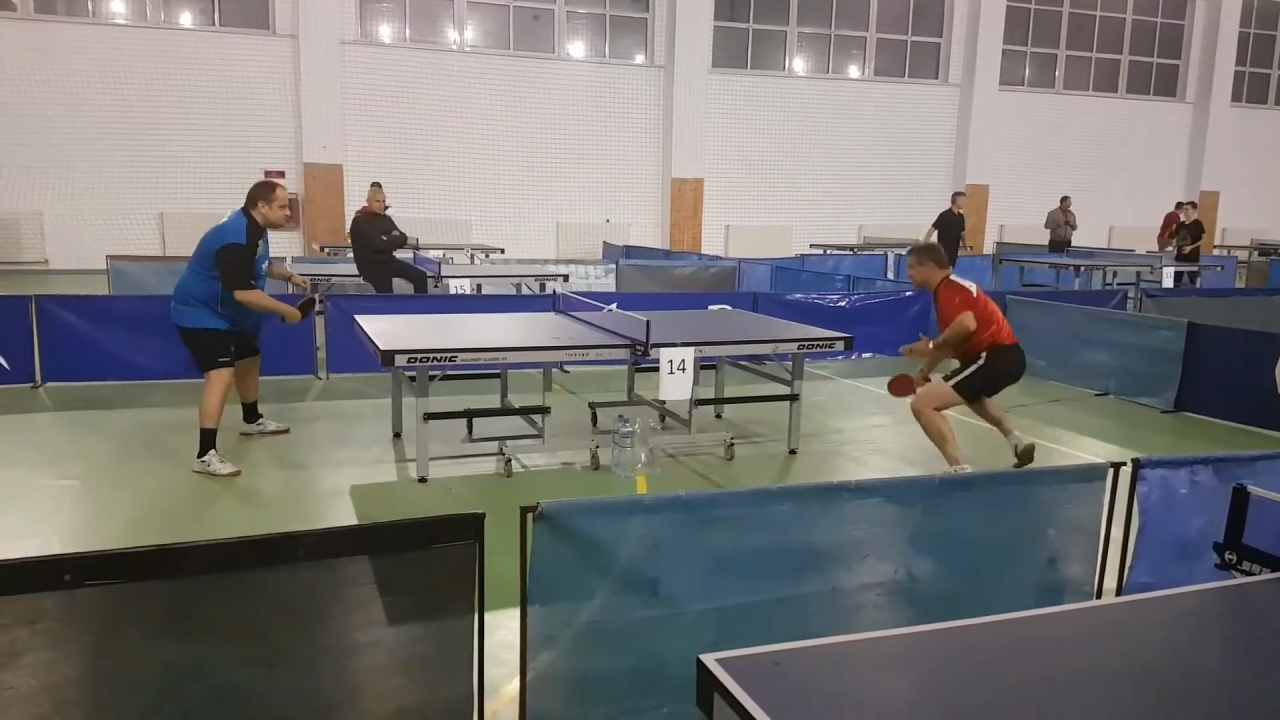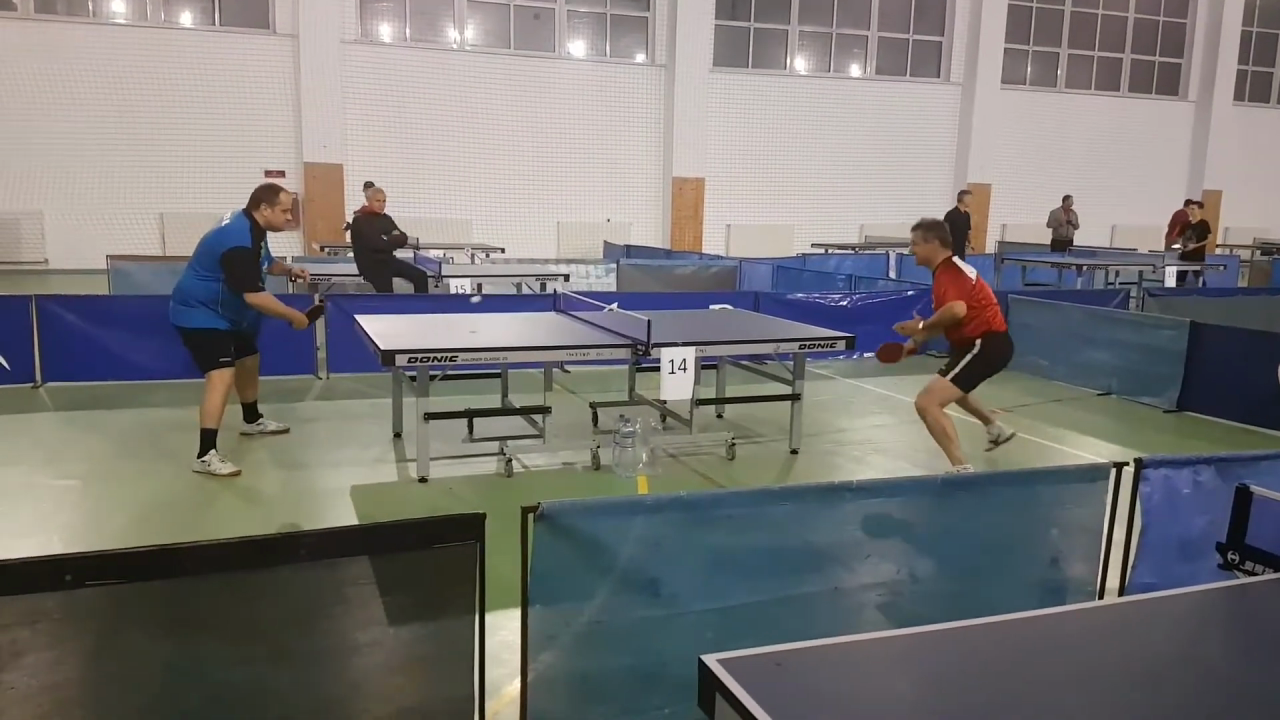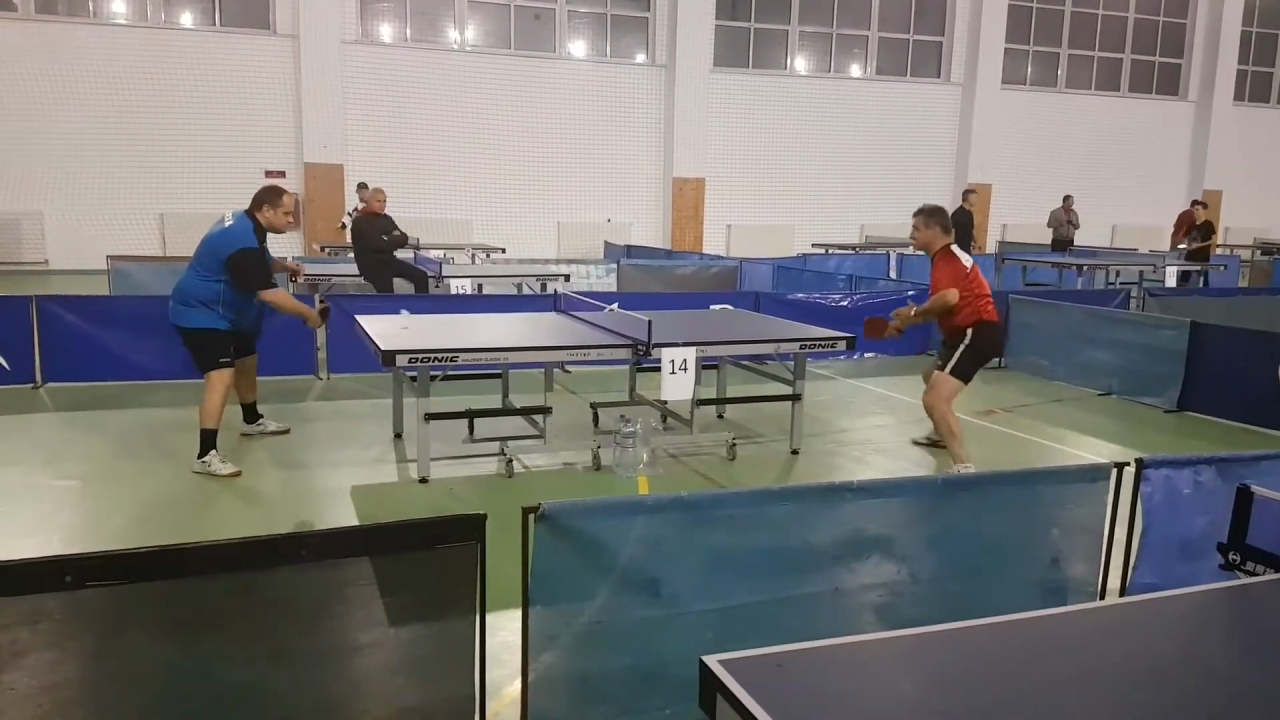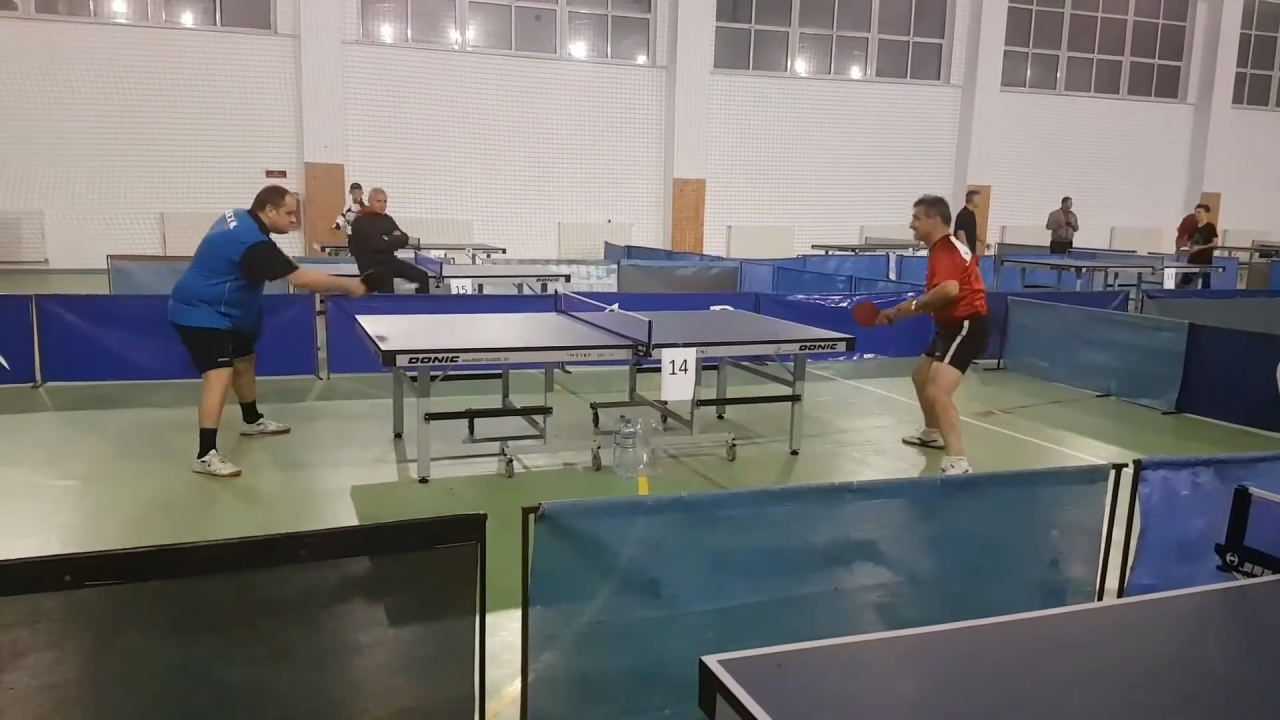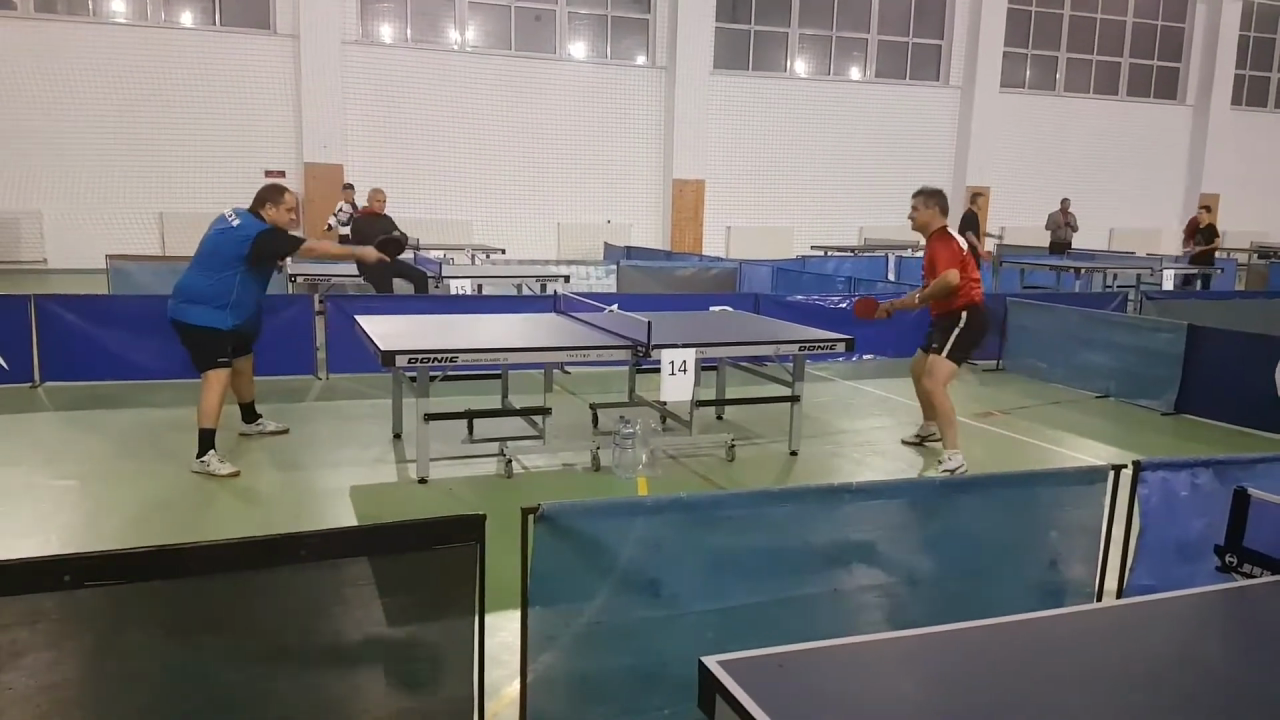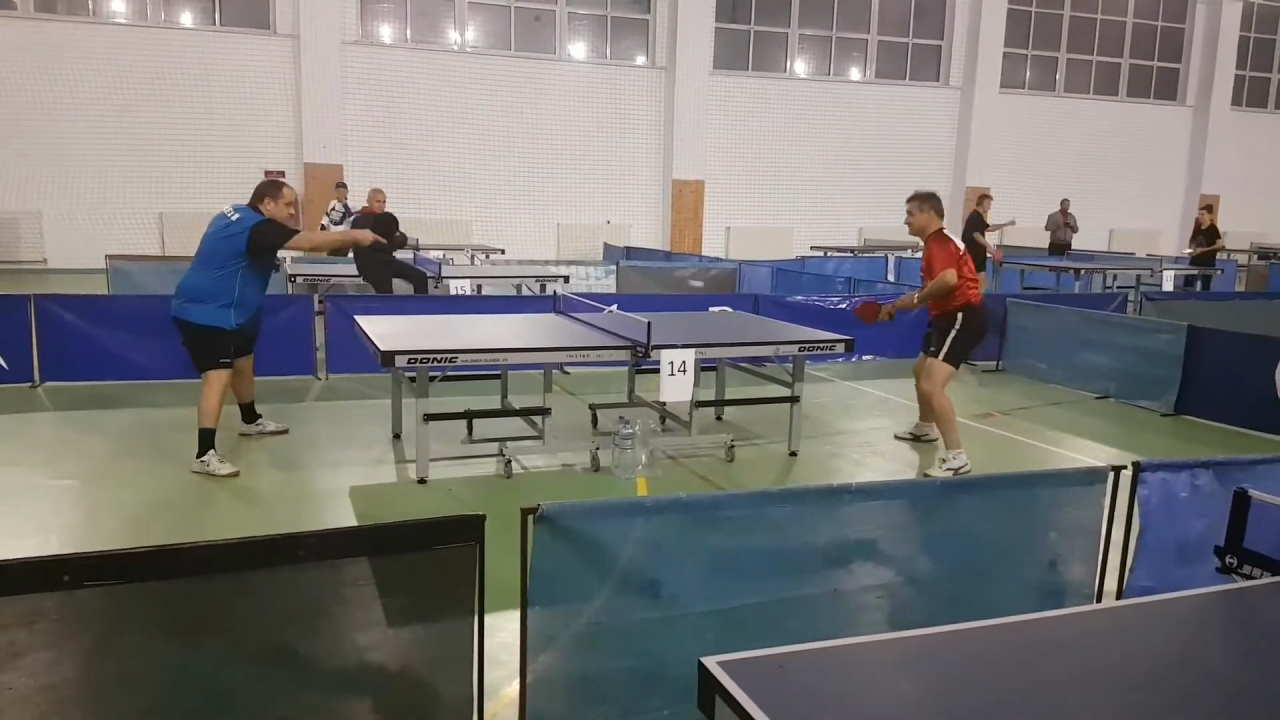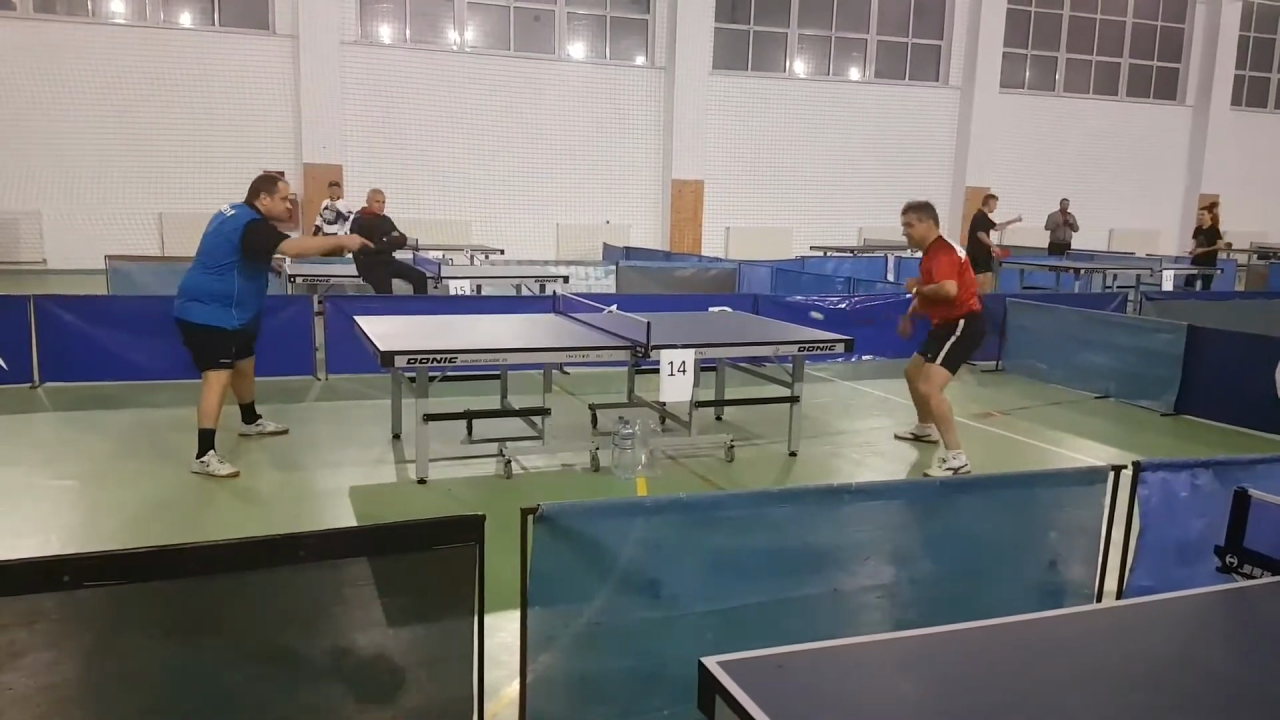
dt=0.1s
person 1, frame 1
left shoulder: (252, 226)
right shoulder: (236, 239)
left elbow: (258, 265)
right elbow: (245, 293)
left wrist: (288, 275)
right wrist: (287, 311)
left hip: (227, 314)
right hip: (201, 314)
left knee: (249, 362)
right knee: (220, 376)
left ankle: (252, 420)
right ankle: (206, 455)
person 1, frame 2
left shoulder: (251, 227)
right shoulder: (240, 241)
left elbow: (258, 265)
right elbow: (255, 295)
left wrist: (288, 269)
right wrist: (294, 316)
left hip: (225, 313)
right hip: (201, 315)
left knee: (248, 362)
right knee: (221, 376)
left ankle: (252, 420)
right ankle: (206, 454)
person 1, frame 3
left shoulder: (245, 226)
right shoulder: (246, 243)
left elbow: (262, 263)
right elbow: (269, 293)
left wrist: (285, 267)
right wrist: (309, 314)
left hip: (221, 314)
right hip: (198, 316)
left knee: (245, 361)
right knee: (223, 376)
left ankle: (253, 420)
right ankle: (207, 454)
person 1, frame 4
left shoulder: (240, 218)
right shoulder: (251, 241)
right elbow: (298, 277)
left wrist: (287, 265)
right wrist: (346, 285)
left hip: (217, 311)
right hip: (199, 315)
left knee: (244, 362)
right knee: (219, 377)
left ankle: (252, 420)
right ankle: (206, 455)
person 1, frame 5
left shoulder: (238, 218)
right shoulder: (259, 234)
right elbow: (311, 249)
left wrist: (271, 263)
right wrist: (360, 252)
left hip: (214, 310)
right hip: (201, 314)
left knee: (242, 363)
right knee: (218, 377)
left ankle: (251, 420)
right ankle: (205, 455)
person 1, frame 6
left shoulder: (237, 214)
right shoulder: (256, 227)
right elbow: (305, 241)
left wrist: (268, 261)
right wrist: (354, 235)
left hip: (216, 310)
right hip: (204, 314)
left knee: (243, 362)
right knee: (218, 376)
left ankle: (251, 420)
right ankle: (205, 455)
person 1, frame 7
left shoulder: (236, 214)
right shoulder: (251, 224)
right elbow: (292, 247)
left wrist: (265, 265)
right wrist: (340, 241)
left hip: (218, 311)
right hip: (207, 313)
left knee: (244, 364)
right knee: (218, 377)
left ankle: (250, 420)
right ankle: (204, 456)
person 2, frame 1
left shoulder: (949, 290)
right shoulder: (950, 290)
left elbow: (967, 324)
right elbow: (951, 343)
left wrist: (931, 346)
right wrist: (924, 372)
left hip: (994, 357)
right hip: (1006, 356)
left knee: (922, 404)
right knee: (971, 396)
left ankle: (961, 473)
right ankle: (1017, 441)
person 2, frame 2
left shoulder: (949, 273)
right shoulder: (950, 270)
left elbow: (956, 311)
right elbow: (945, 322)
left wrist: (920, 325)
right wrist: (917, 340)
left hip: (986, 346)
right hip: (992, 343)
left knee: (927, 403)
right knee: (951, 386)
left ankle: (963, 471)
right ankle: (994, 428)
person 2, frame 3
left shoulder: (946, 259)
right shoulder: (948, 257)
left elbow: (949, 298)
right elbow: (939, 306)
left wrist: (913, 312)
right wrist: (904, 322)
left hip: (974, 334)
right hip: (966, 333)
left knee: (933, 400)
right knee: (931, 378)
left ankle: (963, 469)
right ankle: (942, 434)
person 2, frame 4
left shoulder: (945, 250)
right shoulder: (945, 249)
left elbow: (949, 290)
right elbow: (936, 299)
left wrist: (913, 305)
right wrist: (896, 314)
left hip: (965, 327)
right hip: (955, 326)
left knee: (936, 392)
right knee: (921, 375)
left ankle: (957, 464)
right ankle: (932, 433)
person 2, frame 5
left shoulder: (942, 241)
right shoulder: (940, 240)
left elbow: (951, 279)
right elbow: (934, 288)
left wrist: (919, 298)
right wrist: (895, 305)
left hip: (963, 318)
right hip: (951, 317)
left knee: (932, 385)
right knee: (918, 370)
left ankle: (953, 458)
right ankle: (929, 429)
person 2, frame 6
left shoulder: (939, 242)
right shoulder: (937, 243)
left elbow: (949, 279)
right elbow: (934, 290)
left wrist: (918, 298)
right wrist: (897, 307)
left hip: (961, 318)
right hip: (949, 318)
left knee: (930, 386)
right knee: (920, 371)
left ankle: (956, 457)
right ankle: (926, 427)
person 2, frame 7
left shoulder: (943, 251)
right shoulder: (928, 256)
left elbow: (948, 290)
right elbow: (929, 295)
left wrist: (918, 289)
right wrist: (909, 316)
left hip: (961, 324)
right hip: (944, 326)
left knee: (929, 388)
right knee: (913, 372)
left ankle: (956, 457)
right ankle: (926, 428)
